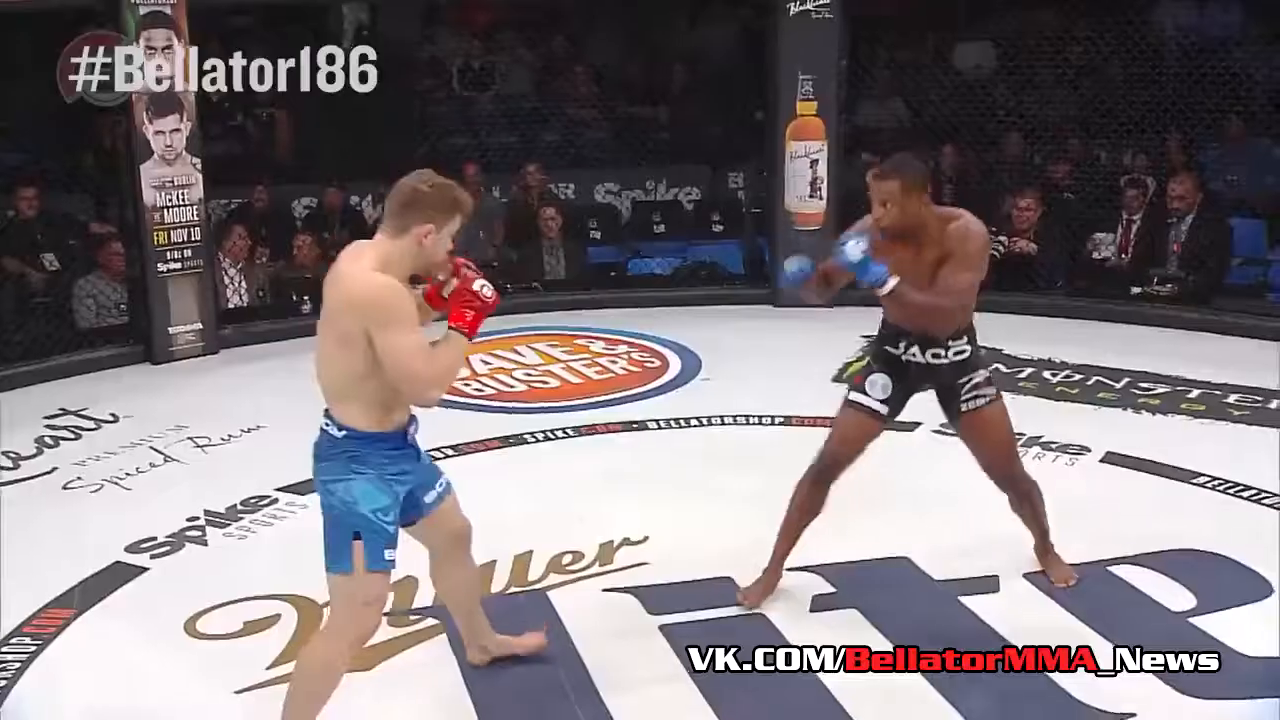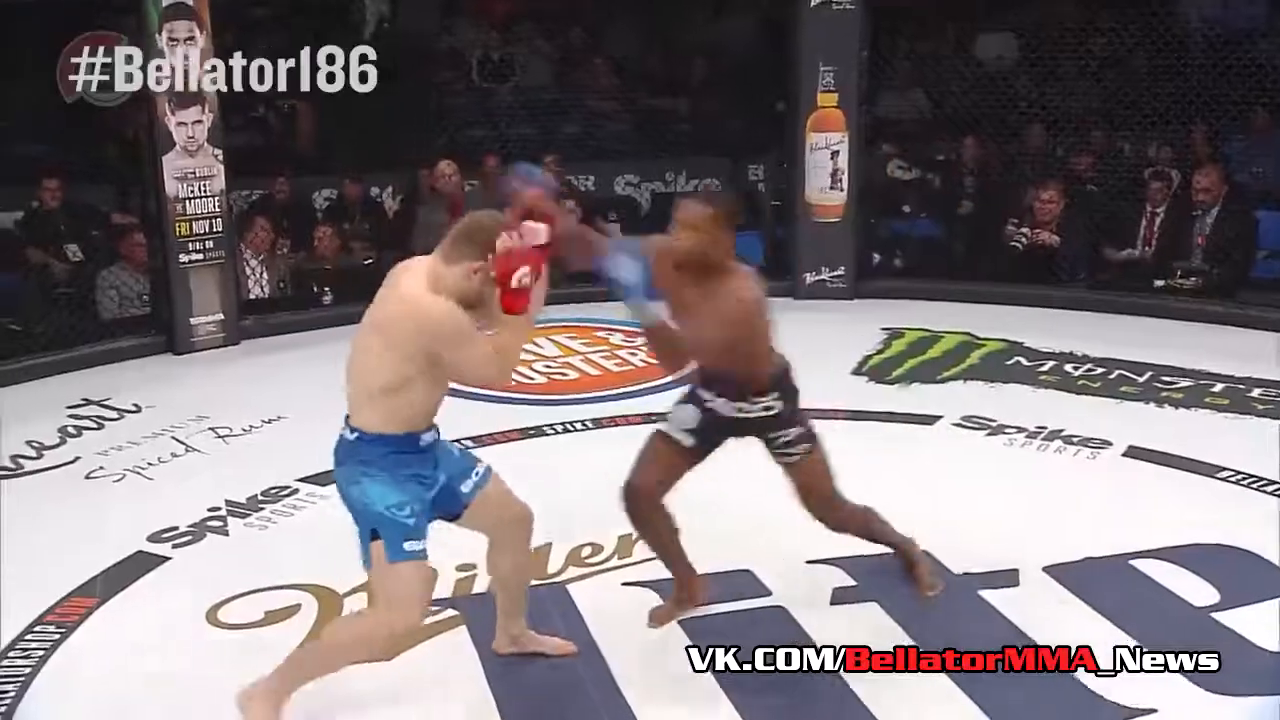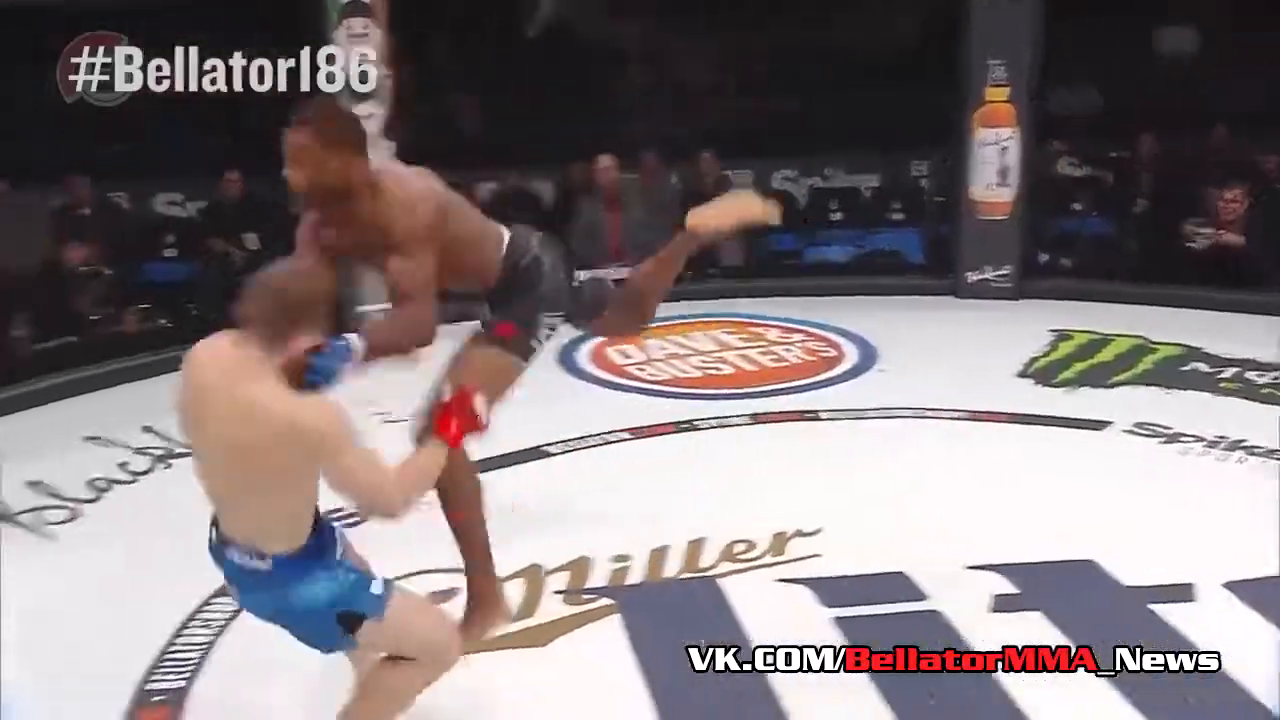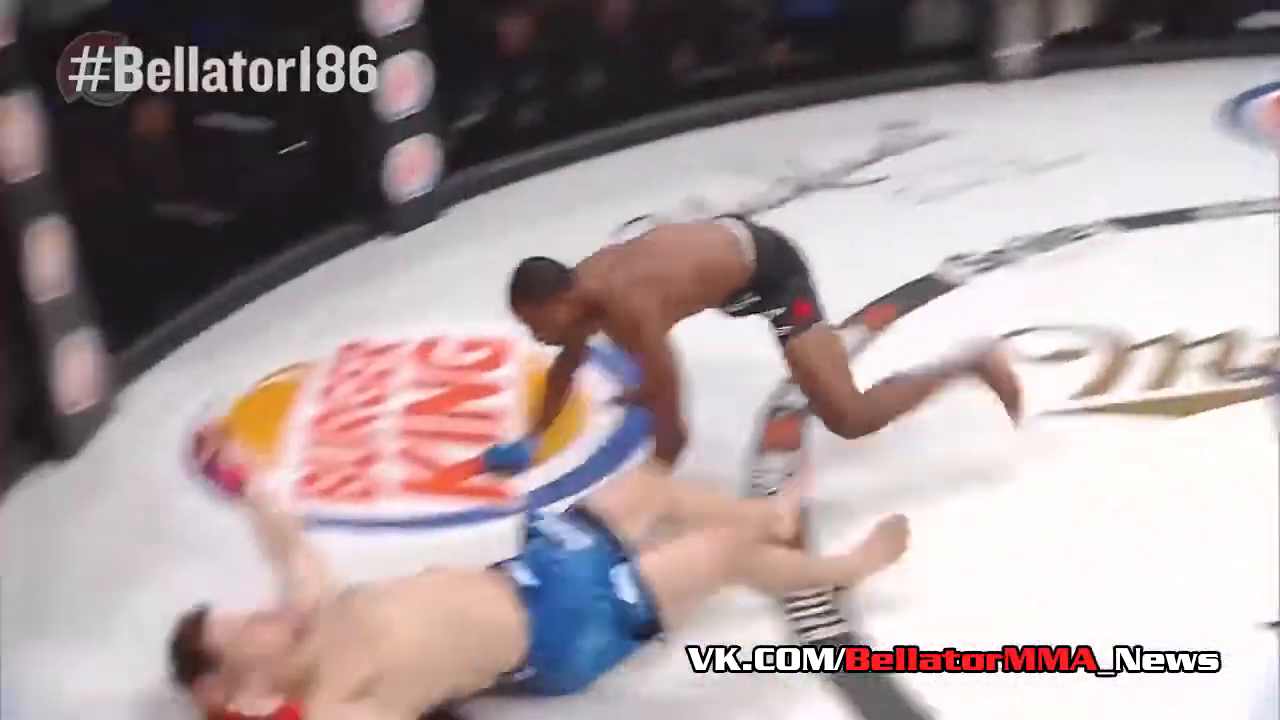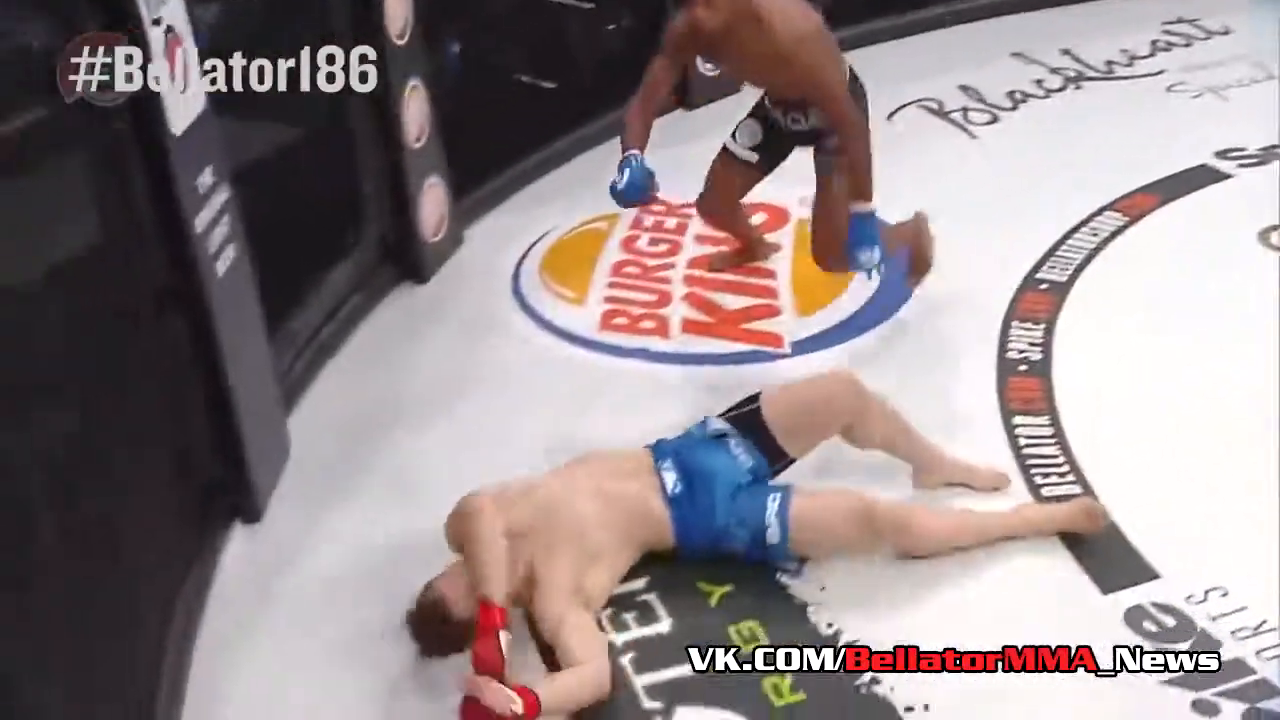
dt=0.5s
person 1, frame 1
left shoulder: (363, 256)
right shoulder: (377, 287)
right elbow: (424, 387)
left wrist: (436, 298)
right wrist: (465, 319)
left hip: (391, 446)
right hip: (362, 460)
left knee: (453, 534)
right knee: (355, 621)
left ankle: (481, 642)
person 1, frame 2
left shoulder: (421, 269)
right shoulder: (433, 312)
left elbow: (496, 317)
right elbow: (493, 373)
left wrist: (532, 262)
right wrist: (519, 301)
left hip: (419, 446)
right hip: (379, 463)
left knee: (513, 520)
right knee: (401, 615)
left ankle: (512, 633)
person 1, frame 3
left shoulder: (203, 358)
right shoulder: (305, 420)
right elbow: (388, 499)
right wrist: (448, 433)
left hip: (235, 550)
right hip: (290, 577)
right knee: (440, 648)
person 1, frame 4
left shoulder: (309, 614)
left elbow: (286, 537)
left wrist: (237, 484)
left hip: (516, 584)
right hip: (557, 644)
left knee: (648, 487)
right knee: (727, 548)
left ankle: (762, 516)
right ankle: (837, 571)
person 1, frame 5
left shoulder: (473, 530)
right shoulder: (555, 603)
left elbow: (480, 505)
left hip: (688, 458)
right hip: (717, 519)
left knee: (843, 394)
right knee: (872, 517)
left ankle: (934, 463)
right ankle: (1040, 518)
person 2, frame 1
left shoulder: (964, 234)
right shoulder: (868, 232)
left elbow: (947, 314)
right elbow: (824, 287)
left wrist: (882, 280)
right wrist: (807, 274)
left hip: (955, 353)
right hip: (894, 349)
left knee: (1009, 473)
right knee: (828, 463)
left ankle: (1045, 548)
right ankle: (773, 569)
person 2, frame 2
left shoulder: (741, 295)
right shoulder: (664, 255)
left elbow: (679, 356)
left wrist: (643, 306)
left hip: (767, 400)
right hip: (712, 392)
left knee: (830, 511)
right knee: (639, 494)
left ankle: (909, 553)
right ankle: (688, 586)
person 2, frame 3
left shoulder: (406, 203)
right shoulder: (326, 207)
left elbow: (417, 321)
left wrist: (348, 350)
left hip: (521, 282)
right hip: (505, 266)
right knee: (625, 321)
left ankle: (484, 596)
right ankle: (700, 226)
person 2, frame 4
left shoulder: (630, 309)
right shoulder: (581, 284)
left elbow: (672, 424)
right elbow: (566, 363)
right wrist: (529, 441)
left hip: (769, 271)
right hip: (733, 242)
left knee: (848, 418)
left ankle: (977, 364)
person 2, frame 5
left shoulder: (793, 34)
right shoulder: (687, 29)
left elbow: (850, 122)
right elbow: (643, 103)
left wrist: (862, 218)
right wrist: (633, 162)
left hip: (835, 111)
right hip: (778, 106)
left knee: (833, 254)
right knee: (715, 209)
left ankle: (913, 234)
right ankle: (754, 244)
